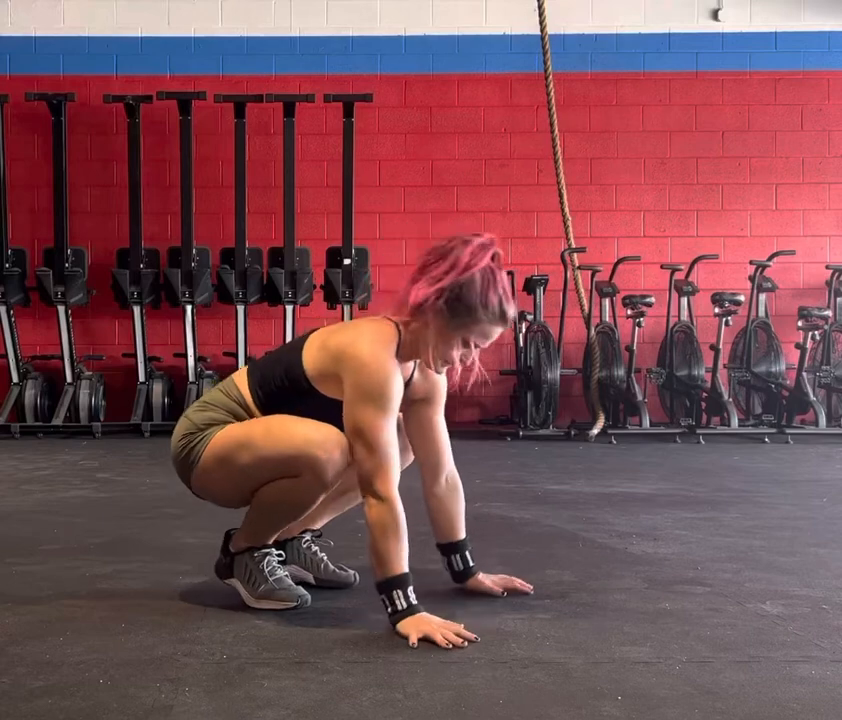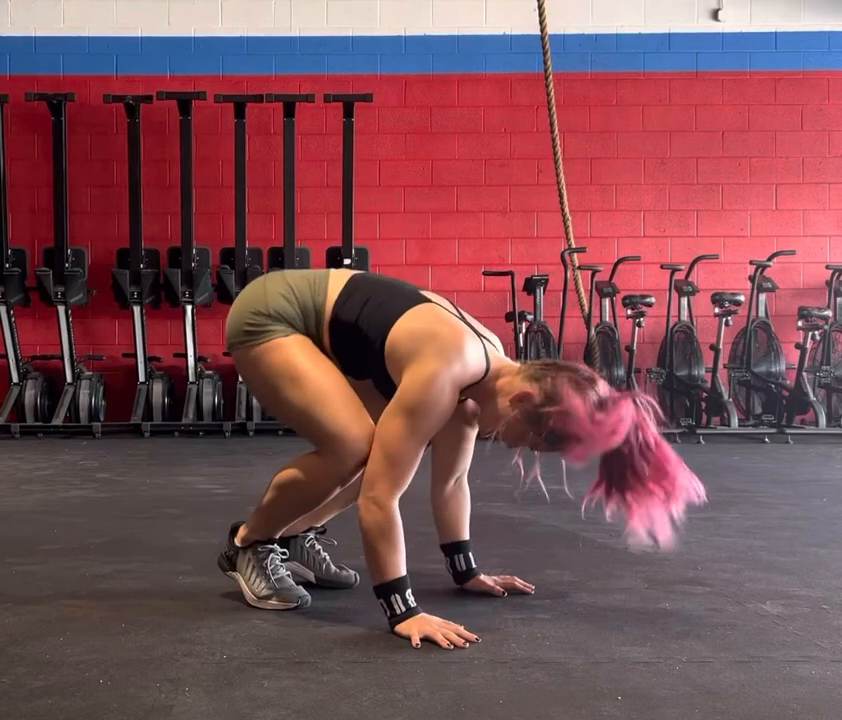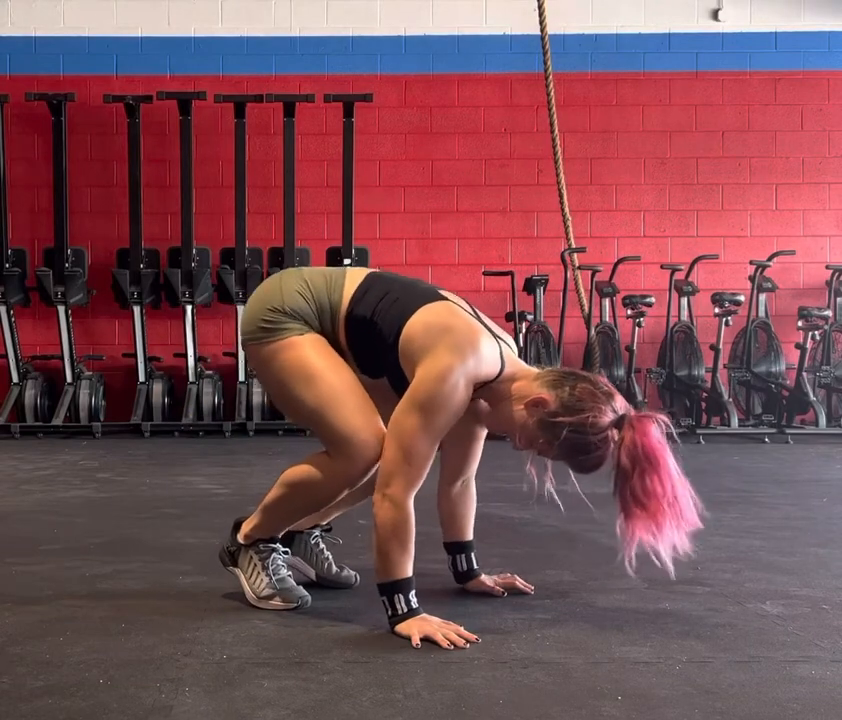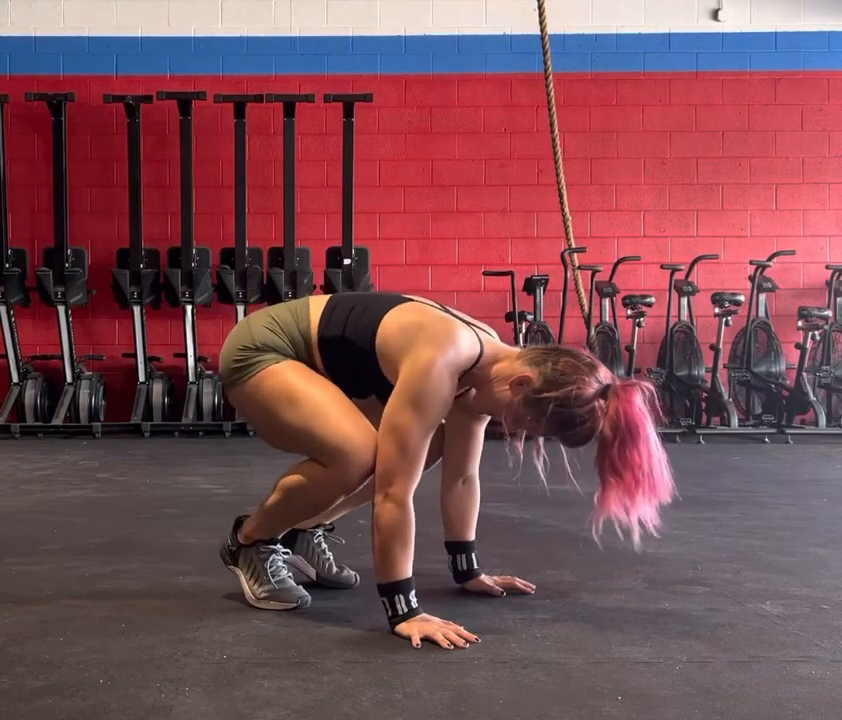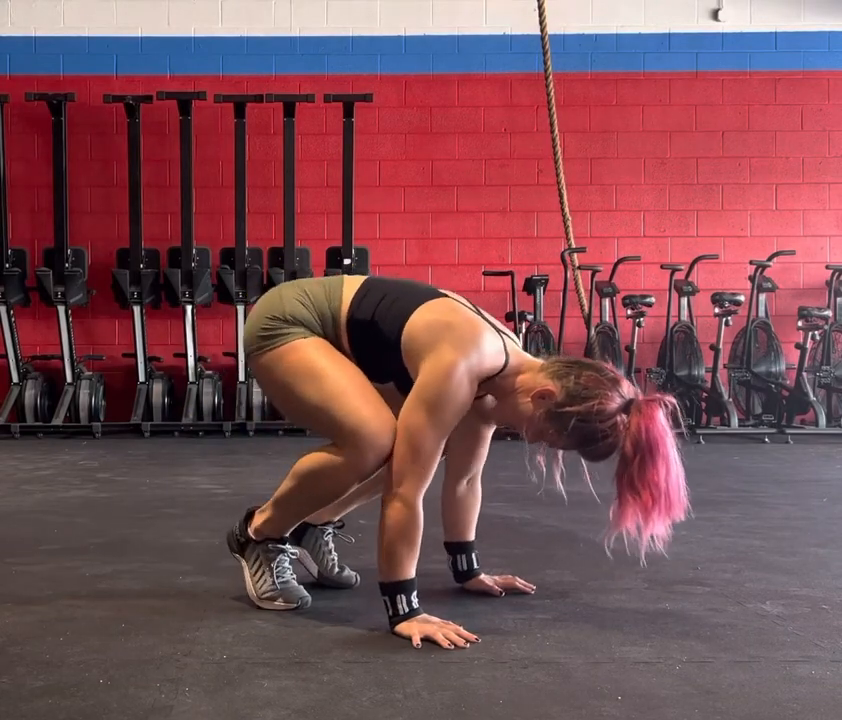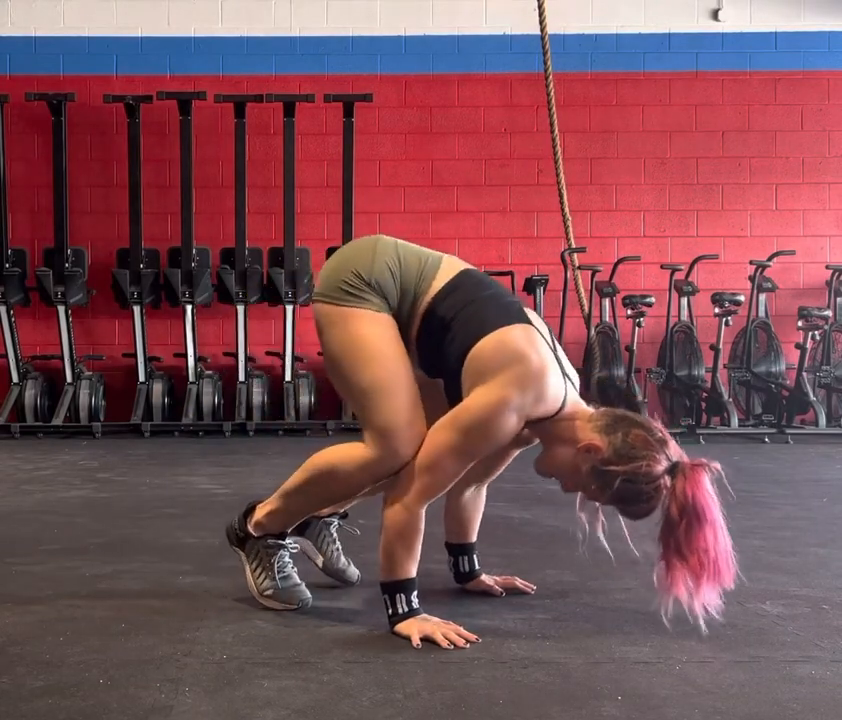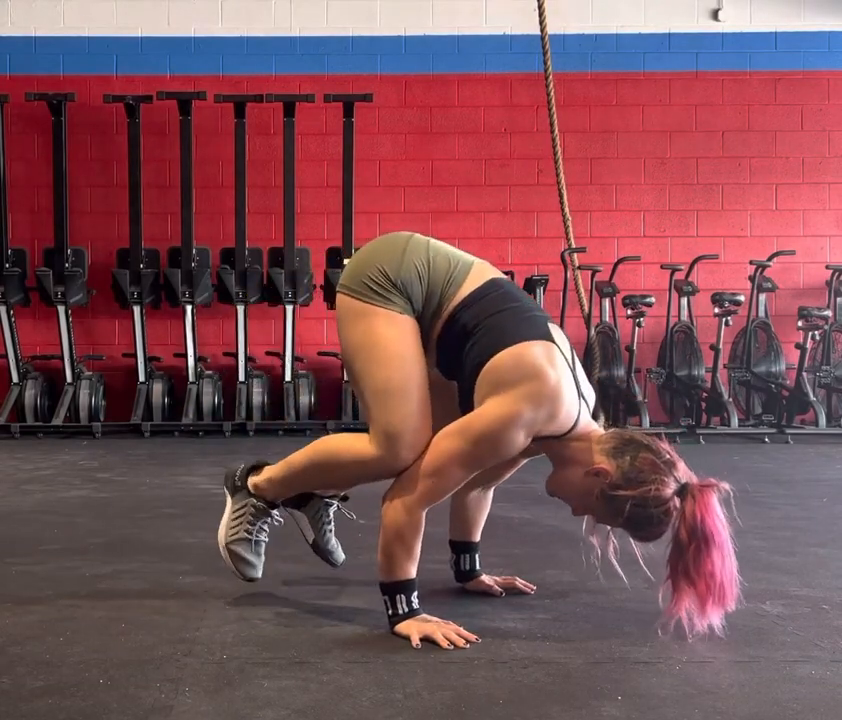
dt=0.7s
person 1, frame 1
left shoulder: (423, 371)
right shoulder: (372, 358)
left elbow: (441, 475)
right elbow: (380, 491)
left wrist: (466, 569)
right wrist: (405, 608)
left hip: (252, 440)
right hip: (206, 440)
left knee: (392, 448)
right knee: (325, 451)
left ankle: (291, 540)
right ankle: (244, 552)
person 1, frame 2
left shoulder: (492, 373)
right shoulder: (444, 373)
left elbow: (449, 479)
right elbow: (378, 495)
left wrist: (466, 571)
right wrist: (403, 611)
left hip: (321, 318)
right hip: (268, 314)
left knee: (393, 449)
right knee: (352, 448)
left ankle: (295, 536)
right ankle: (248, 545)
person 1, frame 3
left shoulder: (499, 374)
right shoulder: (456, 371)
left elbow: (457, 478)
right elbow: (395, 490)
left wrist: (468, 571)
right wrist: (405, 611)
left hip: (332, 320)
right hip: (285, 310)
left knee: (401, 451)
right knee: (364, 451)
left ankle: (300, 533)
right ankle: (252, 539)
person 1, frame 4
left shoulder: (484, 364)
right shoulder: (440, 362)
left elbow: (462, 474)
right elbow: (394, 490)
left wrist: (467, 570)
right wrist: (404, 610)
left hip: (317, 355)
right hip: (262, 348)
left knee: (424, 444)
right knee: (359, 455)
left ankle: (302, 531)
right ankle: (250, 541)
person 1, frame 5
left shoulder: (501, 371)
right shoulder: (461, 366)
left elbow: (463, 477)
right elbow: (405, 490)
left wrist: (468, 570)
right wrist: (404, 610)
left hip: (336, 333)
right hip: (286, 320)
left knee: (426, 442)
right knee: (373, 441)
left ankle: (313, 526)
right ankle: (259, 534)
person 1, frame 6
left shoulder: (556, 406)
right shoulder: (518, 398)
left elbow: (466, 477)
right elbow: (412, 492)
left wrist: (467, 570)
right wrist: (403, 611)
left hip: (403, 286)
right hip: (364, 277)
left knee: (433, 449)
right knee: (397, 449)
left ankle: (316, 517)
right ankle: (260, 528)
person 1, frame 7
left shoulder: (572, 415)
right shoulder: (529, 413)
left elbow: (476, 476)
right elbow: (411, 495)
left wrist: (468, 568)
right wrist: (405, 610)
left hip: (431, 281)
right hip: (393, 272)
left knee: (438, 451)
right knee: (400, 451)
left ankle: (315, 496)
right ankle: (256, 488)
